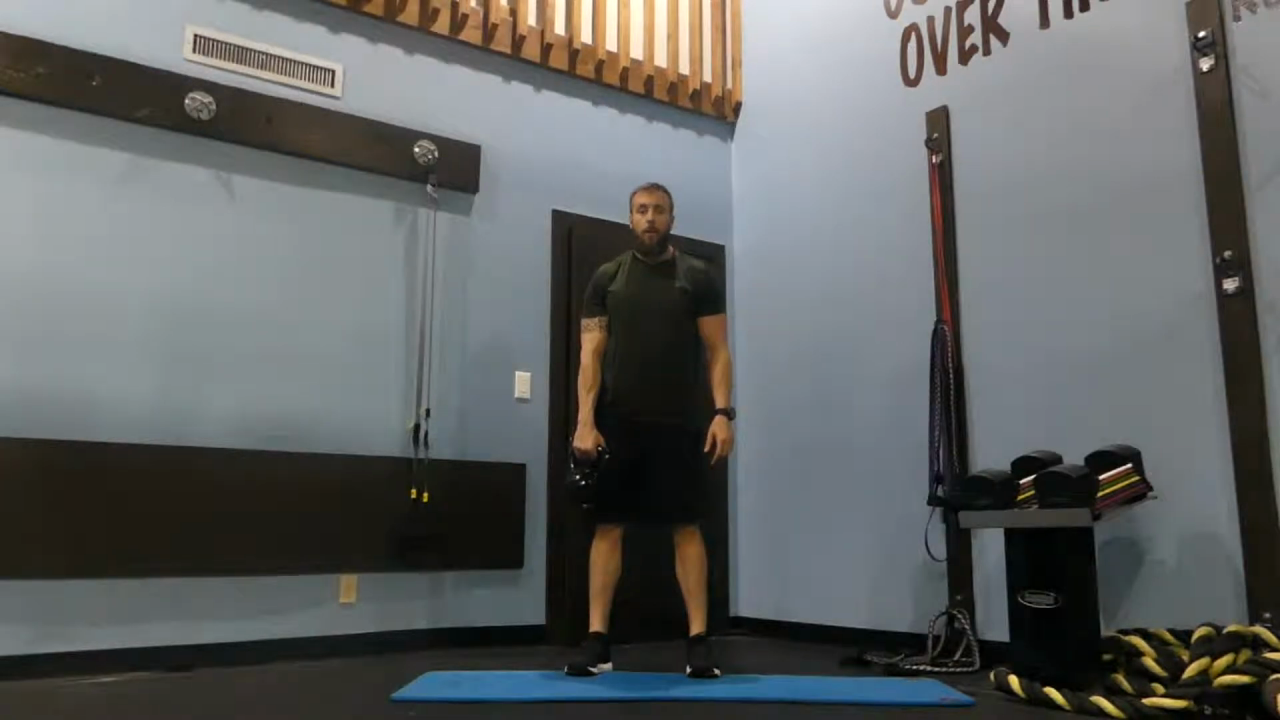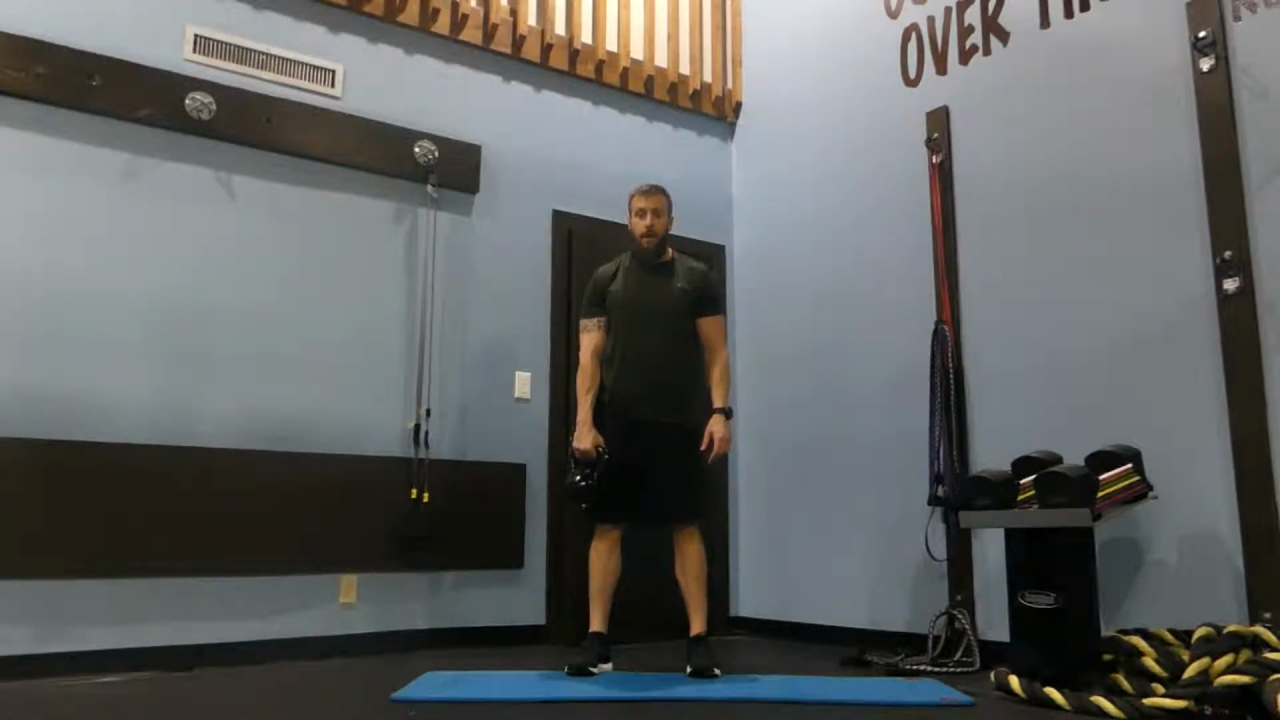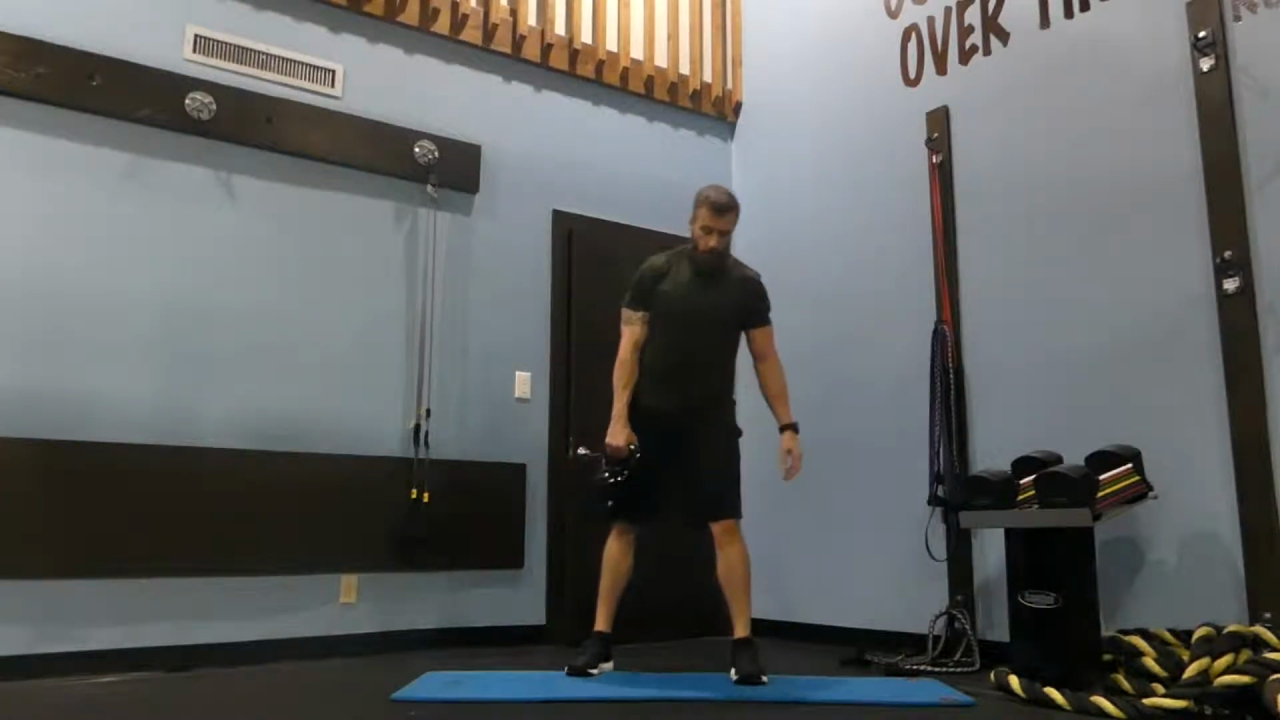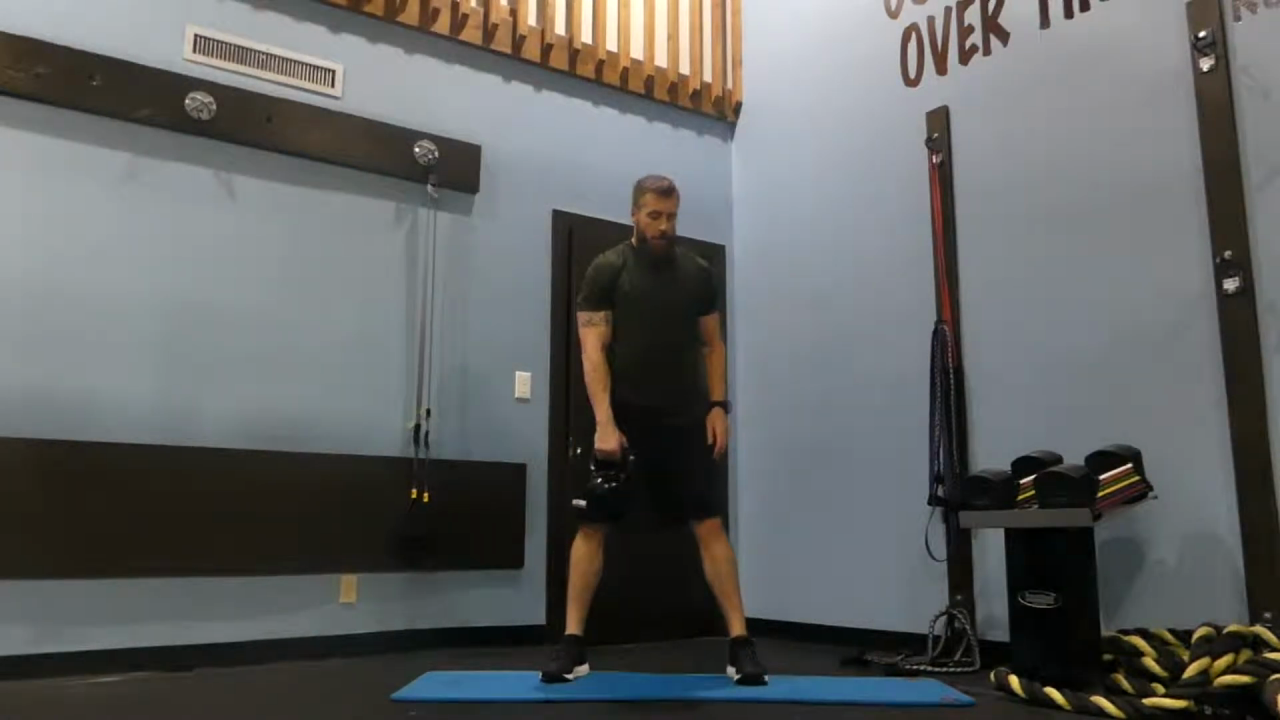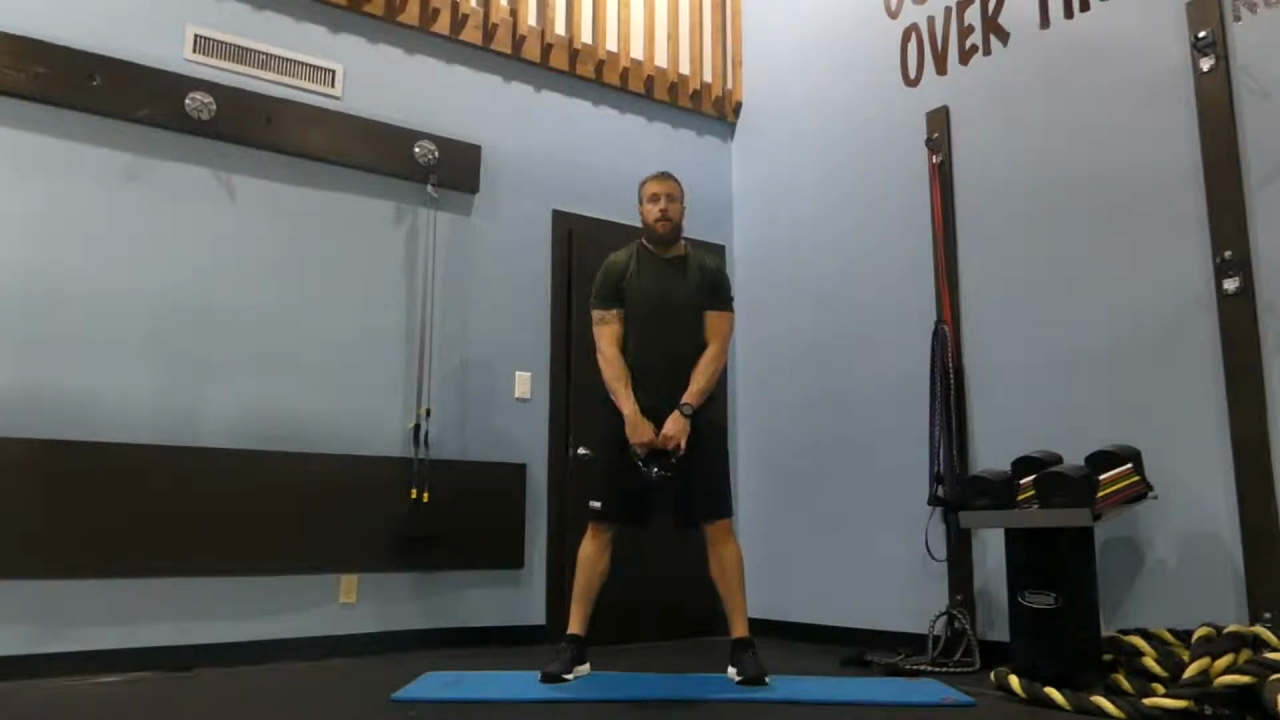
dt=1s
person 1, frame 1
left shoulder: (698, 277)
right shoulder: (607, 277)
left elbow: (717, 350)
right elbow: (591, 353)
left wrist: (722, 413)
right wrist: (585, 421)
left hip: (680, 424)
right hip: (618, 423)
left knee: (686, 528)
right knee: (608, 527)
left ankle: (698, 640)
right ankle: (597, 640)
person 1, frame 2
left shoulder: (697, 277)
right shoulder: (606, 279)
left elbow: (716, 351)
right elbow: (590, 355)
left wrist: (719, 412)
right wrist: (584, 422)
left hip: (680, 424)
right hip: (617, 424)
left knee: (686, 528)
right knee: (607, 527)
left ankle: (699, 641)
right ankle: (597, 640)
person 1, frame 3
left shoulder: (746, 285)
right shoulder: (655, 273)
left elbow: (766, 358)
right elbow: (629, 349)
left wrist: (787, 426)
right wrist: (618, 420)
left hip: (710, 424)
right hip: (648, 420)
left knee: (725, 528)
right knee: (622, 525)
left ankle: (743, 645)
right ankle: (599, 643)
person 1, frame 4
left shoulder: (697, 272)
right shoulder: (607, 270)
left elbow: (712, 344)
right elbow: (593, 350)
left wrist: (718, 406)
right wrist: (605, 422)
left hip: (683, 422)
right hip: (621, 420)
left knee: (709, 525)
right knee: (592, 526)
left ankle: (740, 643)
right ankle: (572, 645)
person 1, frame 5
left shoulder: (709, 272)
right shoulder: (617, 269)
left elbow: (716, 348)
right elbow: (607, 347)
left wrist: (684, 413)
right wrist: (633, 415)
left hip: (695, 420)
right hip: (631, 418)
left knee: (718, 527)
right knee: (601, 526)
left ankle: (742, 645)
right ankle: (574, 644)
